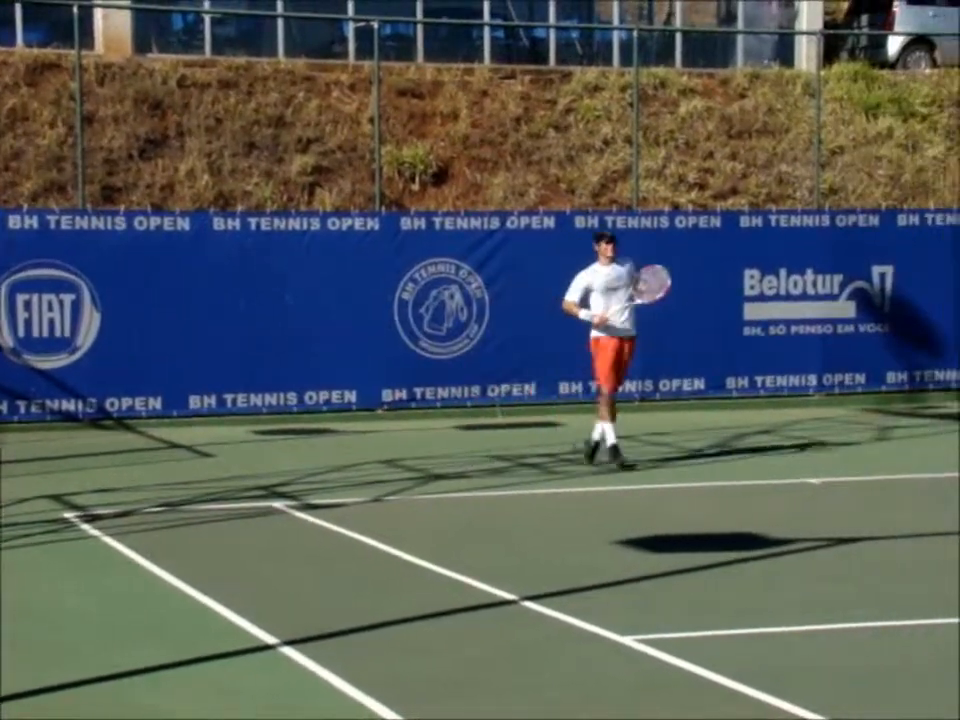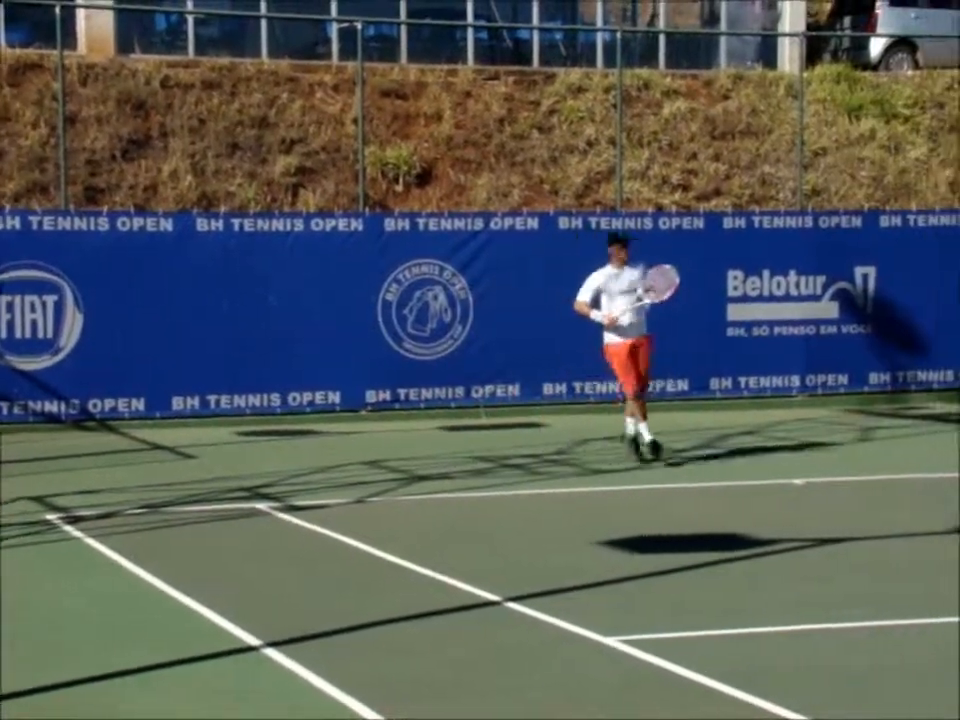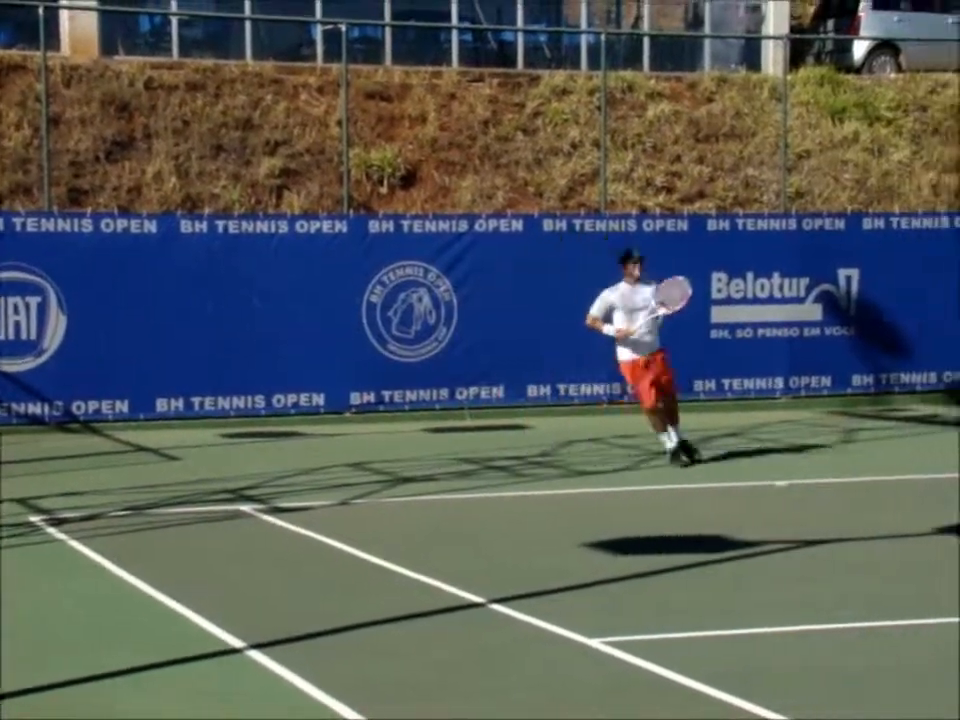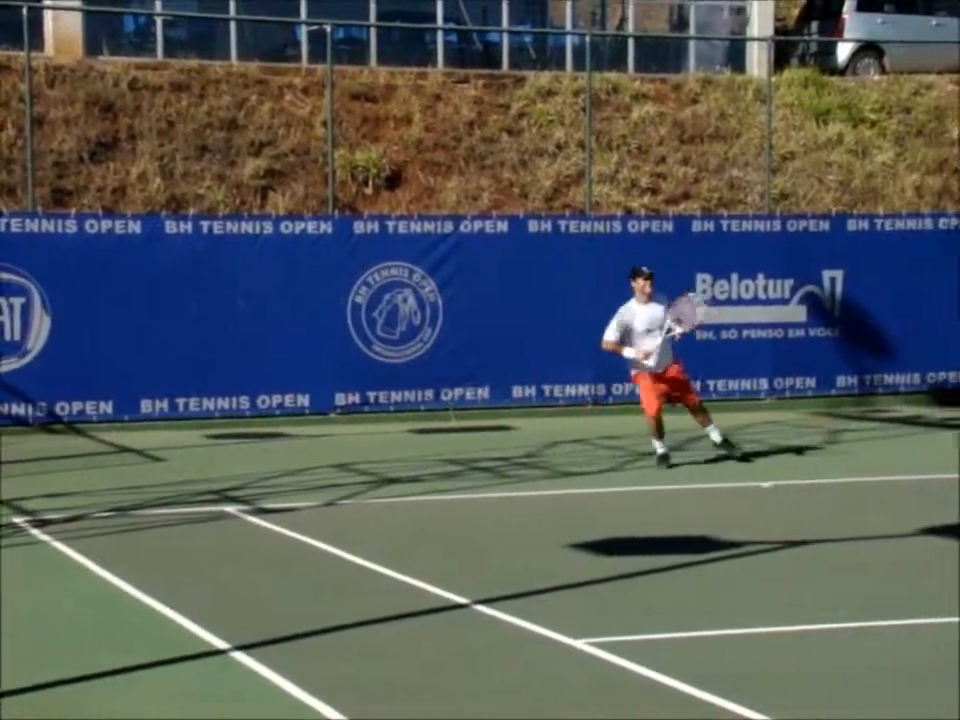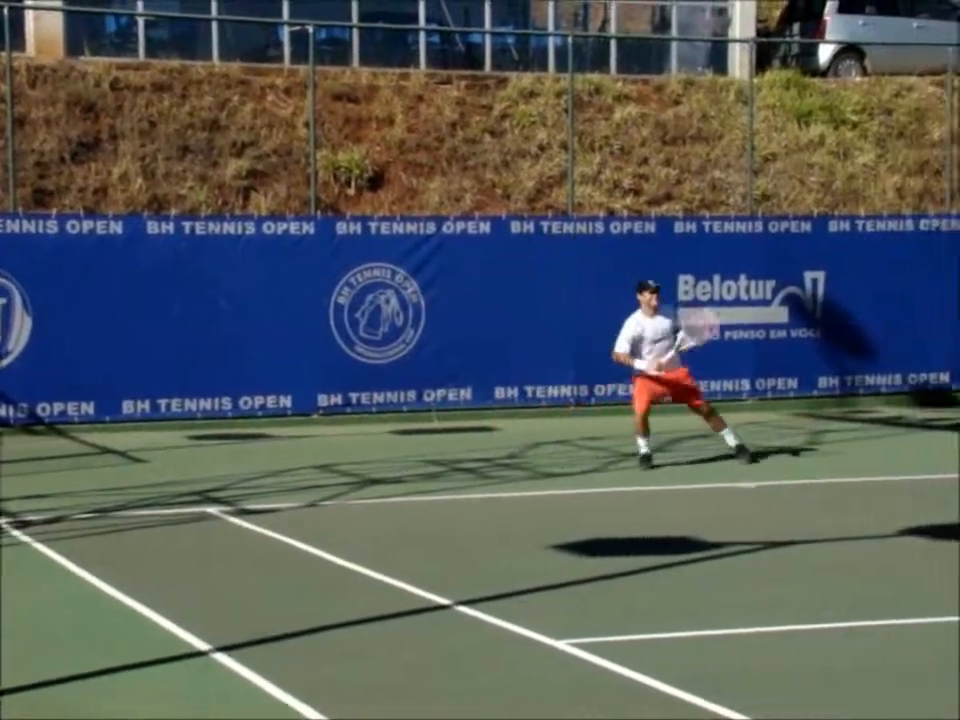
dt=0.1s
person 1, frame 1
left shoulder: (627, 266)
right shoulder: (587, 275)
right elbow: (567, 305)
right wrist: (589, 316)
left hip: (627, 336)
right hip: (603, 338)
left knee: (611, 391)
right knee: (607, 390)
left ankle: (595, 439)
right ankle: (611, 443)
person 1, frame 2
left shoulder: (639, 270)
right shoulder: (599, 277)
right elbow: (579, 305)
right wrist: (600, 317)
left hip: (641, 338)
right hip: (616, 341)
left knee: (640, 389)
right knee: (633, 391)
left ankle: (632, 433)
right ankle: (648, 439)
person 1, frame 3
left shoulder: (650, 288)
right shoulder: (612, 294)
left elbow: (659, 312)
right elbow: (591, 320)
right wrist: (612, 330)
left hip: (654, 353)
right hip: (630, 359)
left knee: (670, 398)
right knee: (650, 405)
left ankle: (679, 440)
right ankle: (671, 448)
person 1, frame 4
left shoulder: (662, 303)
right shoulder: (625, 313)
right elbow: (606, 344)
right wrist: (632, 353)
left hip: (670, 367)
right hip: (644, 372)
left knee: (696, 405)
right knee: (653, 412)
left ankle: (720, 441)
right ankle: (661, 451)
person 1, frame 5
left shoulder: (667, 314)
right shoulder: (632, 324)
right elbow: (618, 355)
left wrist: (682, 338)
right wrist: (644, 365)
left hip: (675, 372)
right hip: (648, 376)
left knee: (705, 408)
right knee: (640, 410)
left ankle: (735, 445)
right ankle: (644, 452)
